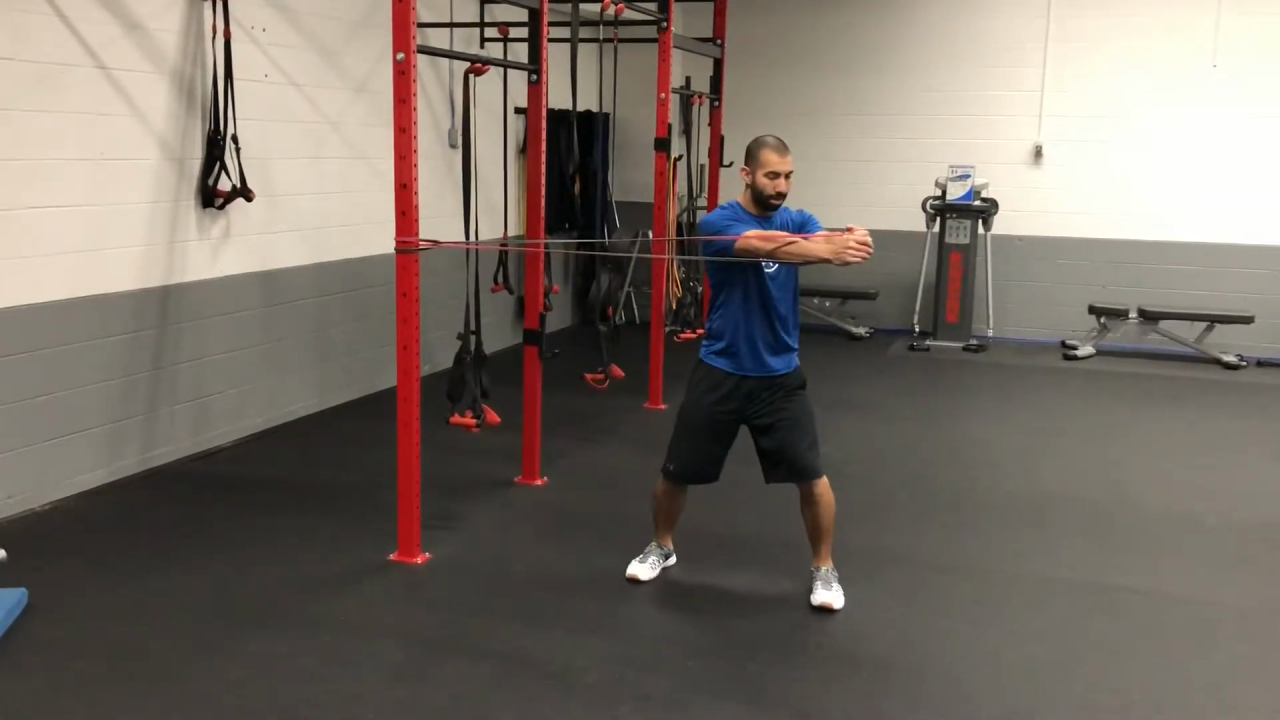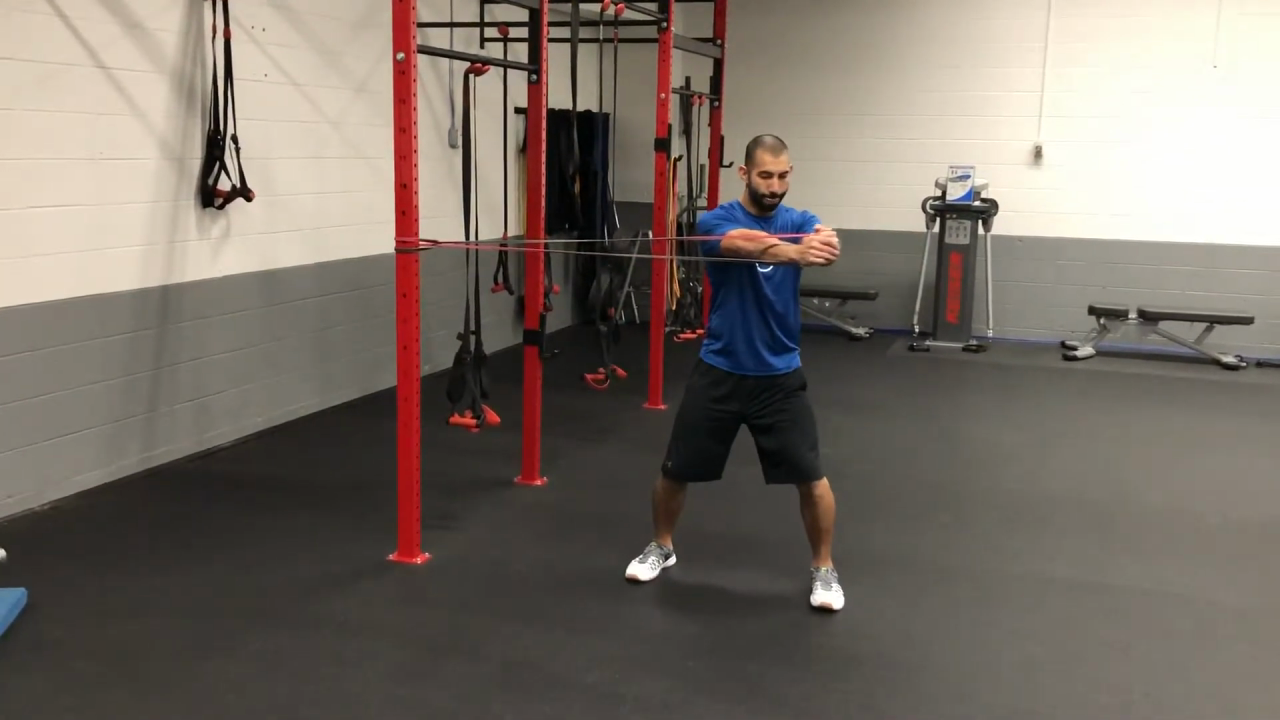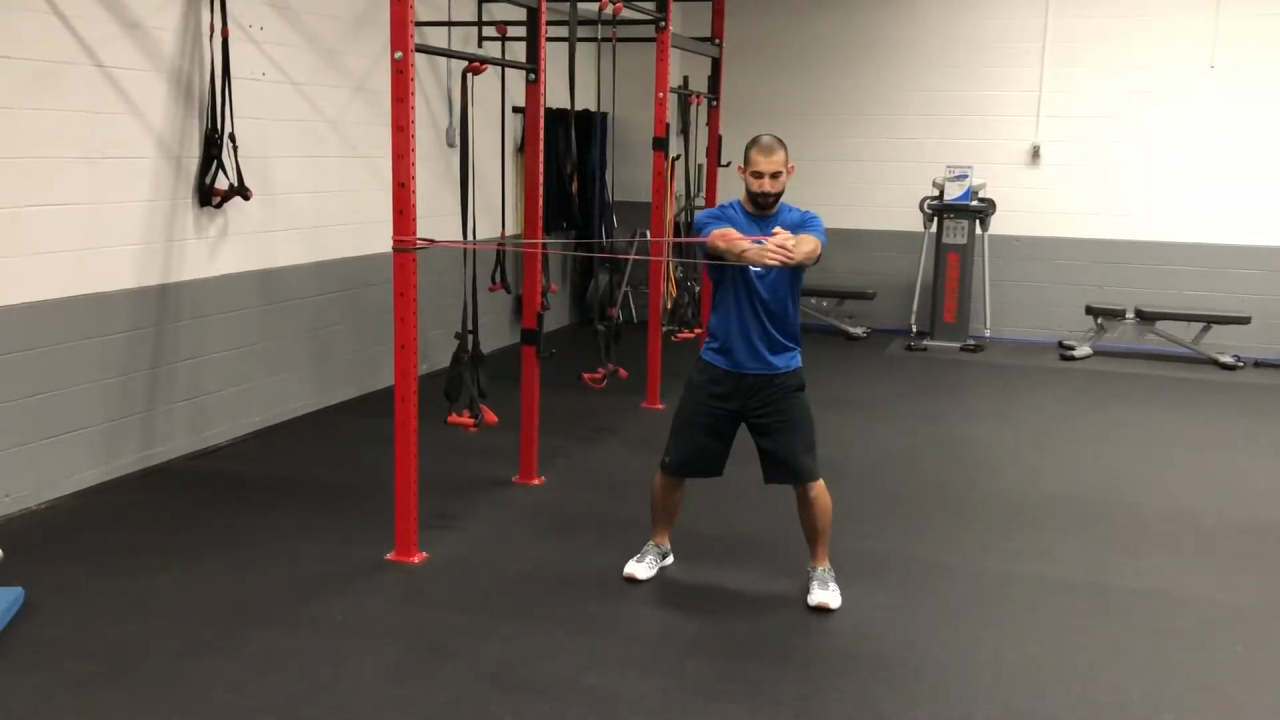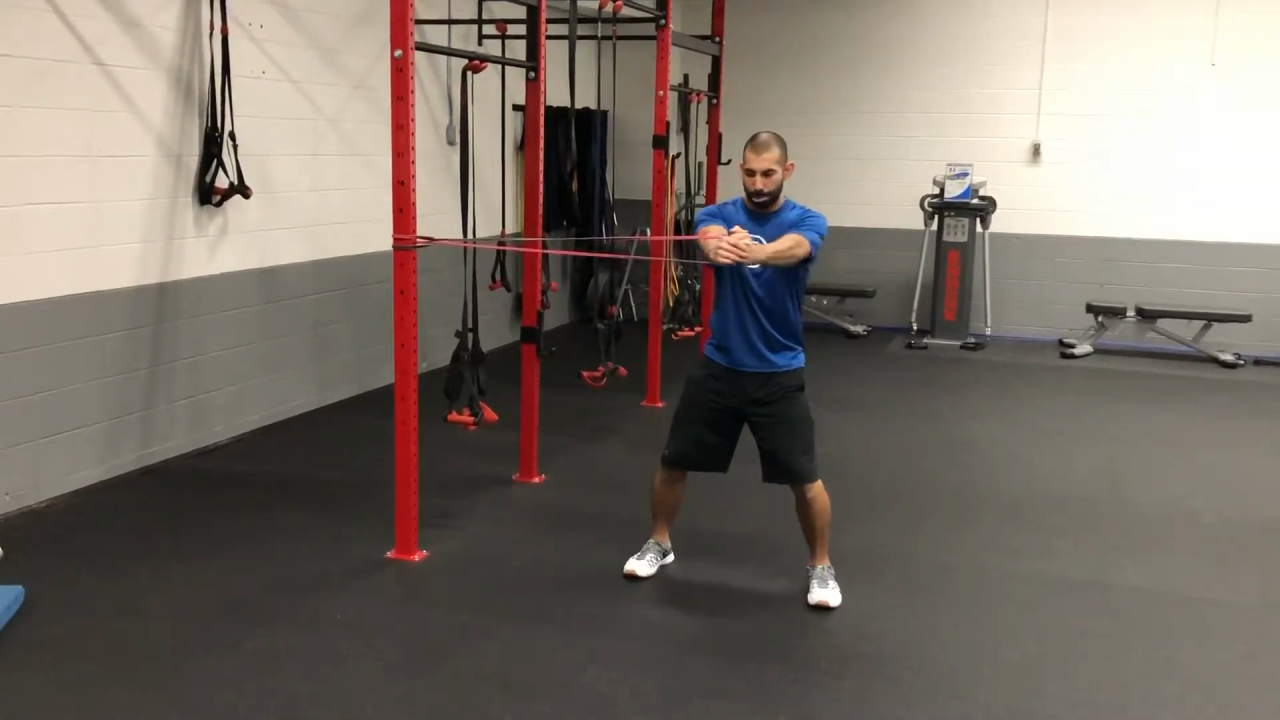
dt=0.5s
person 1, frame 1
left shoulder: (797, 220)
right shoulder: (719, 223)
left elbow: (819, 239)
right elbow: (768, 246)
left wrist: (847, 241)
right wrist: (829, 253)
left hip: (780, 374)
right hip: (720, 372)
left knee: (812, 477)
right knee: (676, 472)
left ankle: (824, 568)
right ankle: (661, 547)
person 1, frame 2
left shoulder: (800, 221)
right shoulder: (716, 222)
left elbow: (817, 243)
right elbow: (750, 245)
left wrist: (825, 244)
right wrist: (798, 251)
left hip: (780, 375)
right hip: (719, 371)
left knee: (811, 478)
right knee: (675, 472)
left ankle: (823, 568)
right ankle: (661, 547)
person 1, frame 3
left shoulder: (804, 222)
right shoulder: (715, 219)
left elbow: (810, 249)
right elbow: (727, 243)
left wrist: (791, 251)
right wrist: (753, 251)
left hip: (779, 374)
right hip: (717, 369)
left knee: (807, 479)
right knee: (673, 467)
left ankle: (820, 568)
right ankle: (658, 546)
person 1, frame 4
left shoulder: (807, 222)
right shoulder: (718, 214)
left elbow: (793, 250)
right elbow: (710, 238)
left wrist: (754, 251)
right wrist: (720, 247)
left hip: (779, 373)
right hip: (719, 366)
left knee: (804, 479)
right knee: (674, 462)
left ankle: (820, 566)
right ankle: (659, 543)
